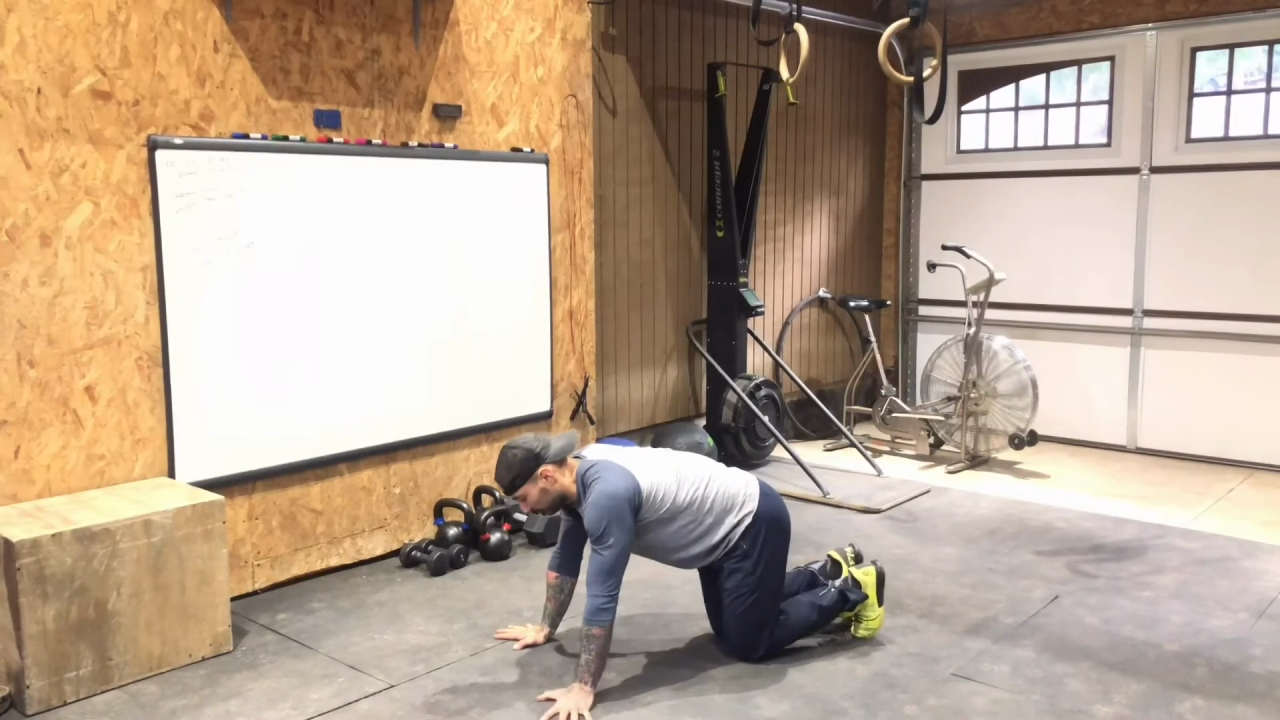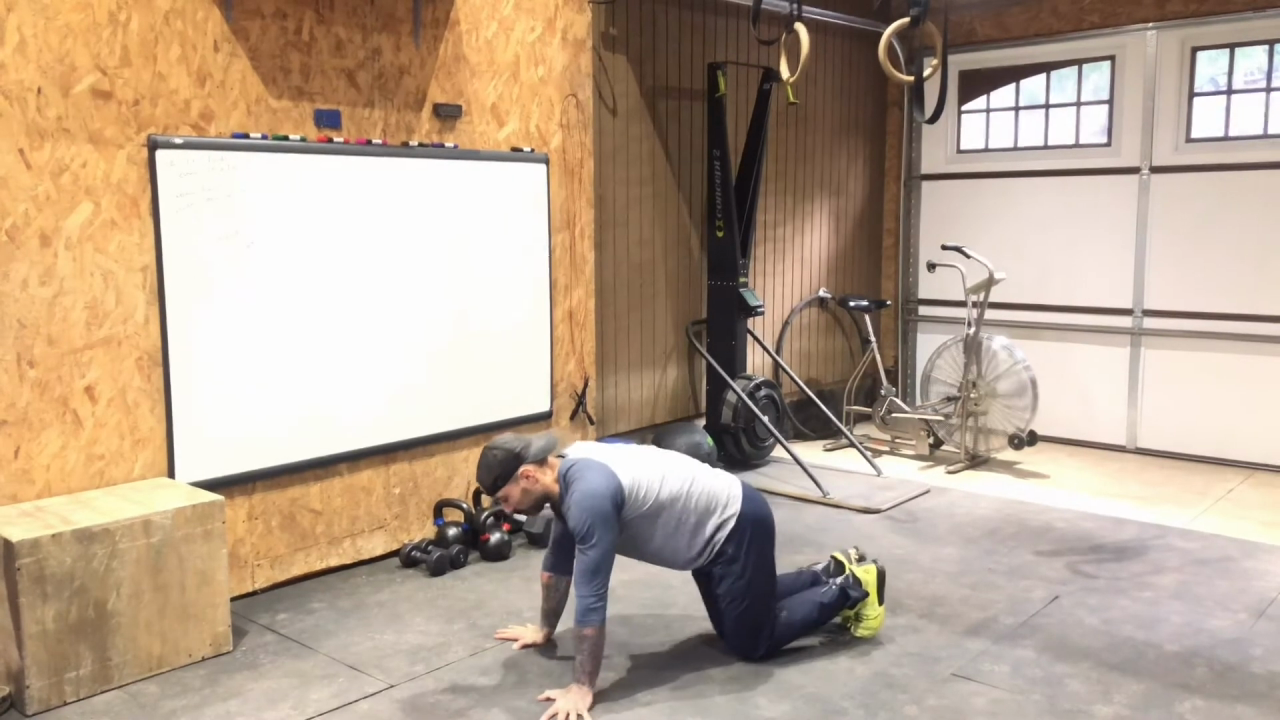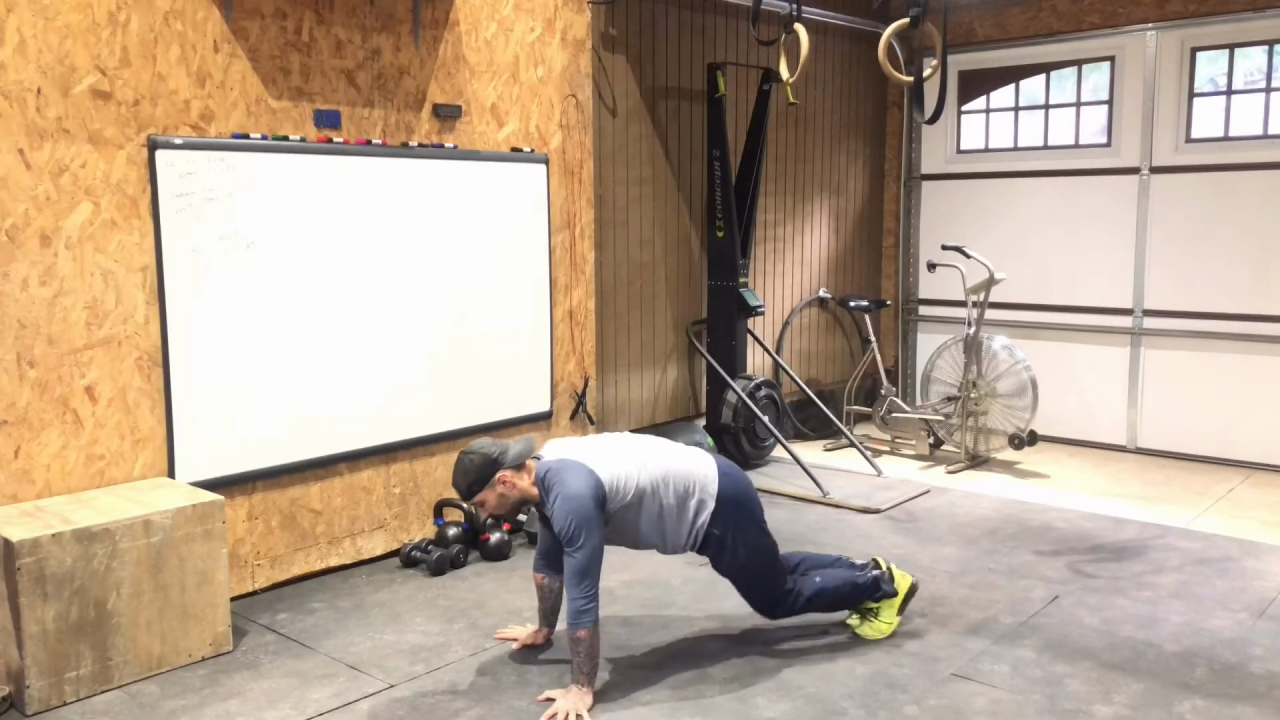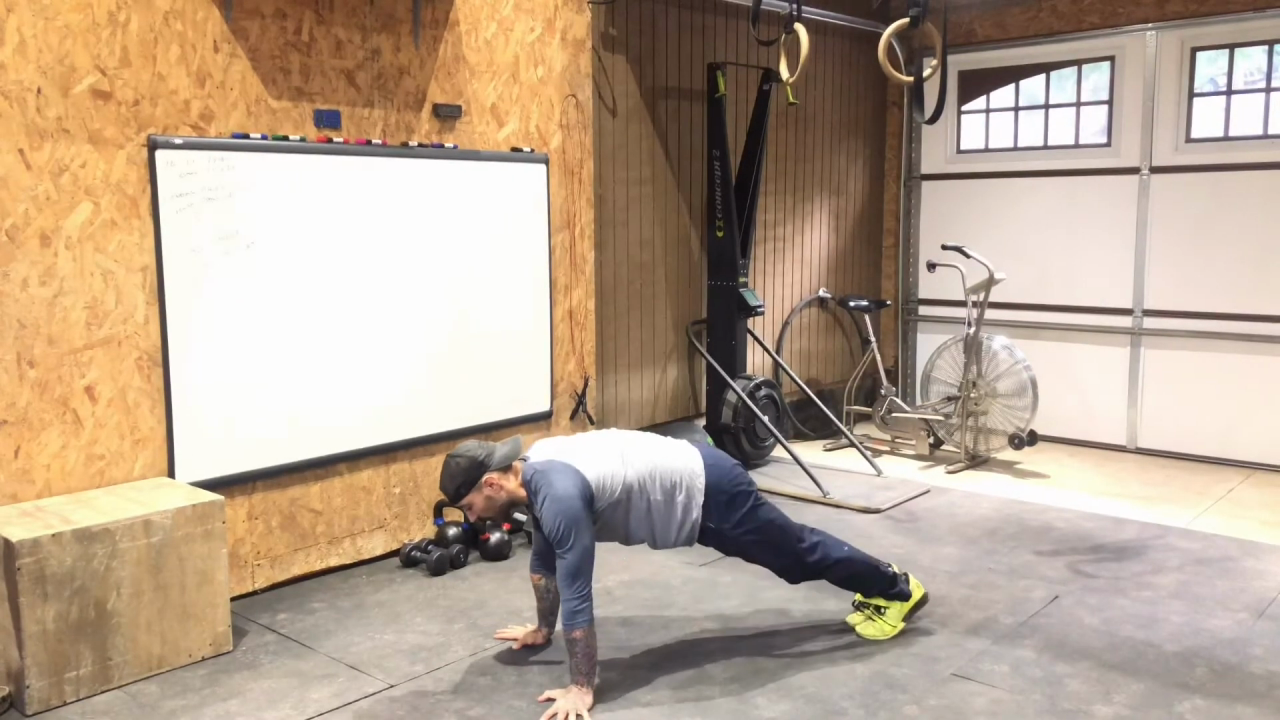
dt=0.5s
person 1, frame 1
left shoulder: (606, 494)
right shoulder: (579, 475)
left elbow: (602, 594)
right elbow: (565, 559)
left wrist: (583, 688)
right wrist: (544, 627)
left hip: (753, 522)
right hip: (727, 521)
left knee: (748, 644)
right knee: (728, 630)
left ankle: (852, 588)
right ankle: (829, 571)
person 1, frame 2
left shoulder: (588, 494)
right shoulder: (565, 473)
left elbow: (591, 595)
right elbow: (558, 560)
right wrist: (544, 628)
left hip: (735, 524)
right hip: (714, 519)
left knee: (752, 643)
right knee: (733, 623)
left ankle: (852, 587)
right ankle: (830, 573)
person 1, frame 3
left shoulder: (569, 494)
right shoulder: (545, 471)
left elbow: (582, 595)
right elbow: (548, 561)
right wrist: (543, 628)
left hip: (716, 502)
right hip: (705, 491)
left knee: (776, 597)
right knee: (773, 573)
left ankle: (882, 584)
right ankle: (866, 571)
person 1, frame 4
left shoulder: (557, 495)
right shoulder: (533, 472)
left elbow: (576, 595)
right elbow: (543, 561)
right wrist: (542, 627)
left hip: (708, 492)
right hip: (692, 474)
left knee: (795, 555)
right knee: (791, 549)
left ankle: (898, 590)
right ankle: (884, 580)
